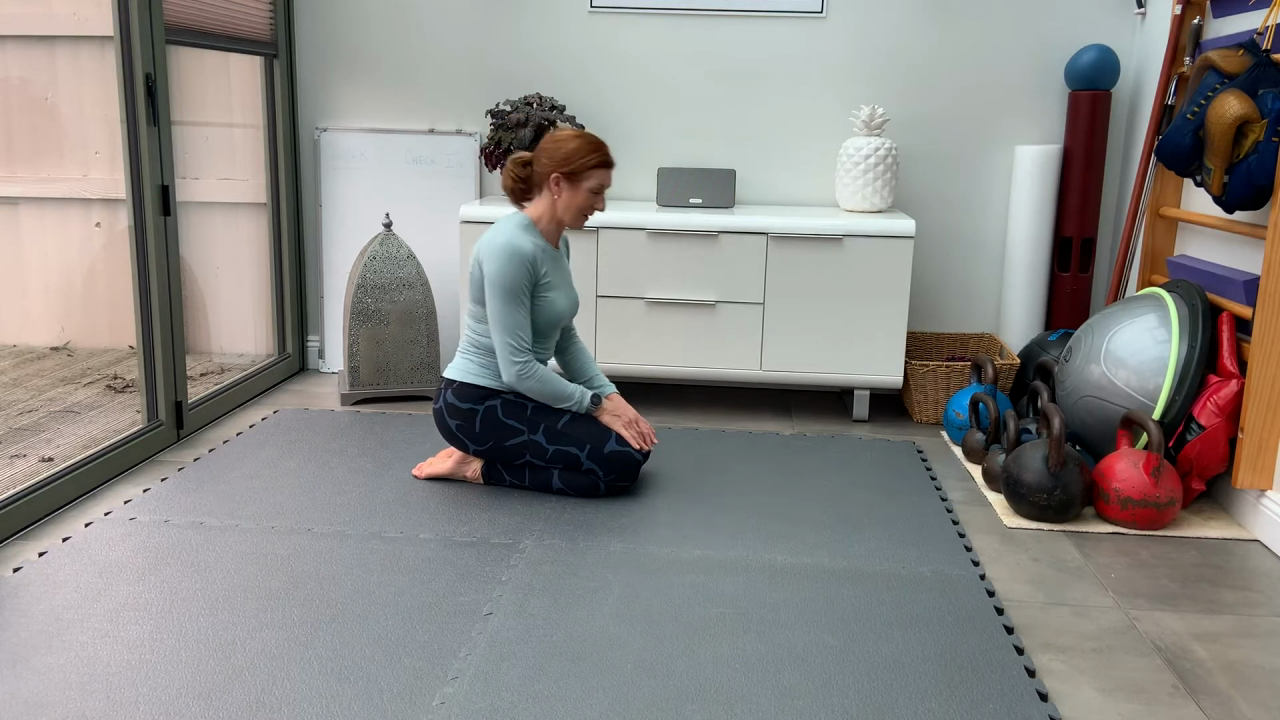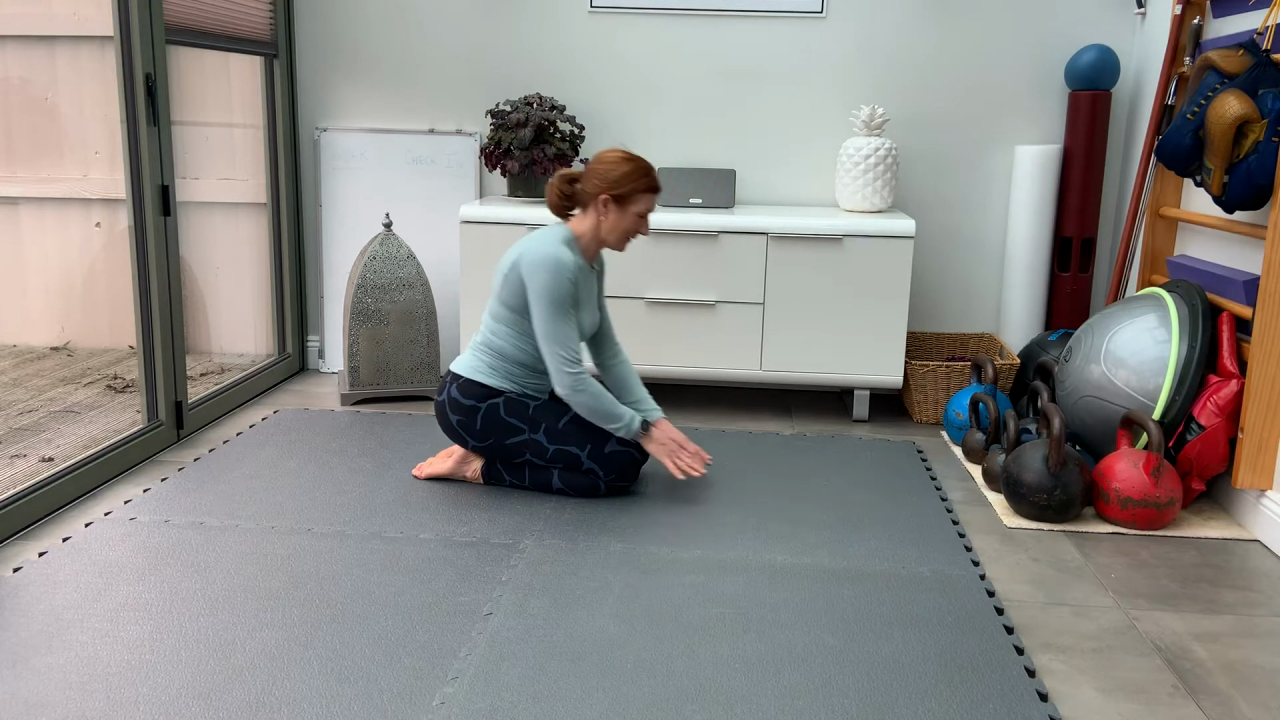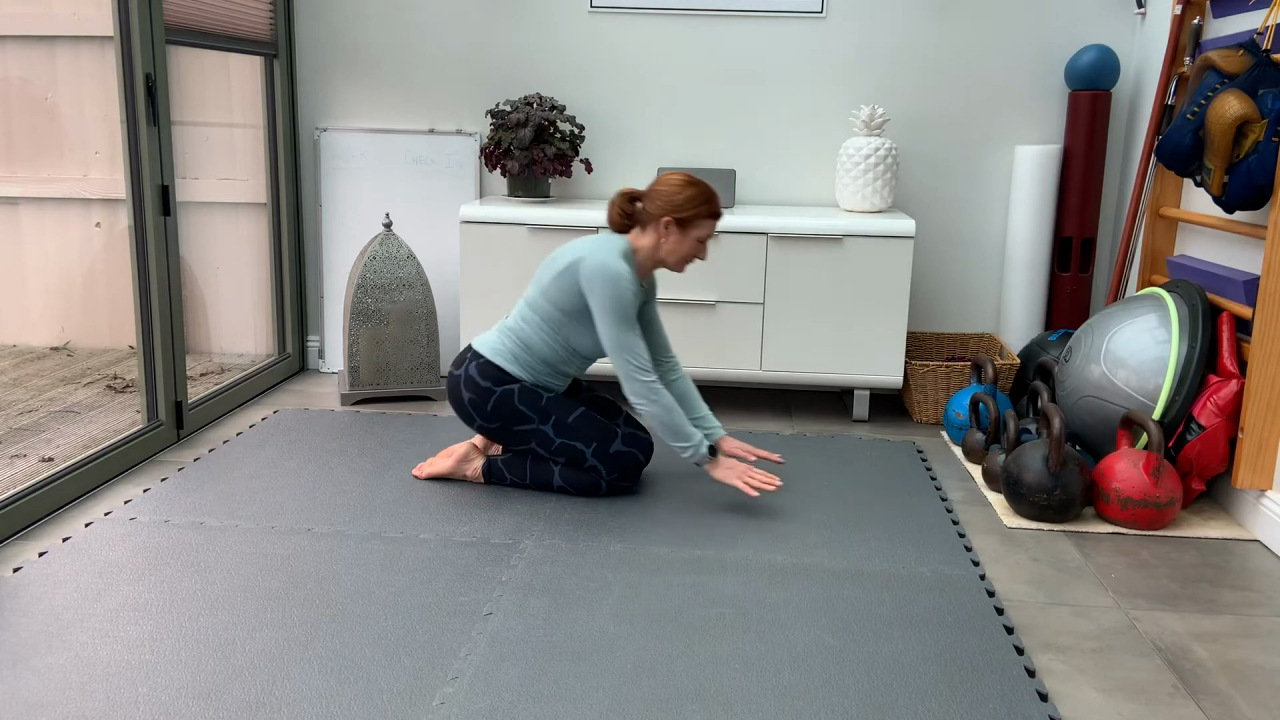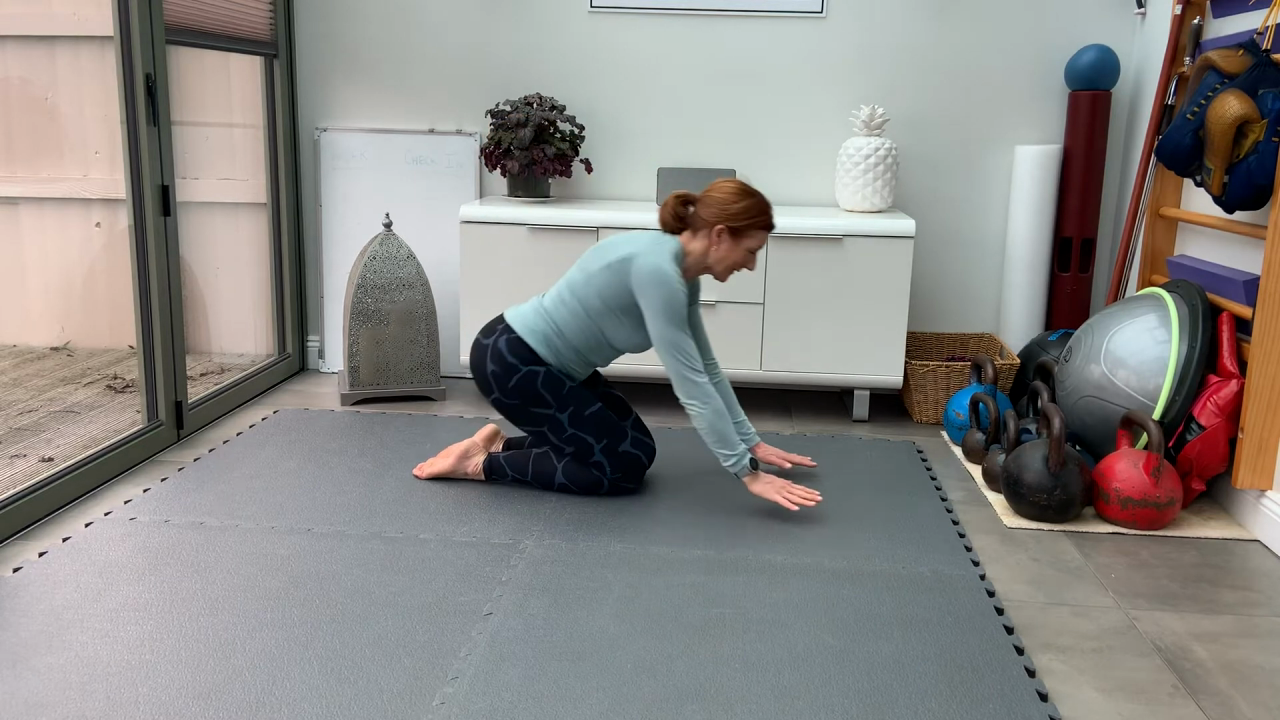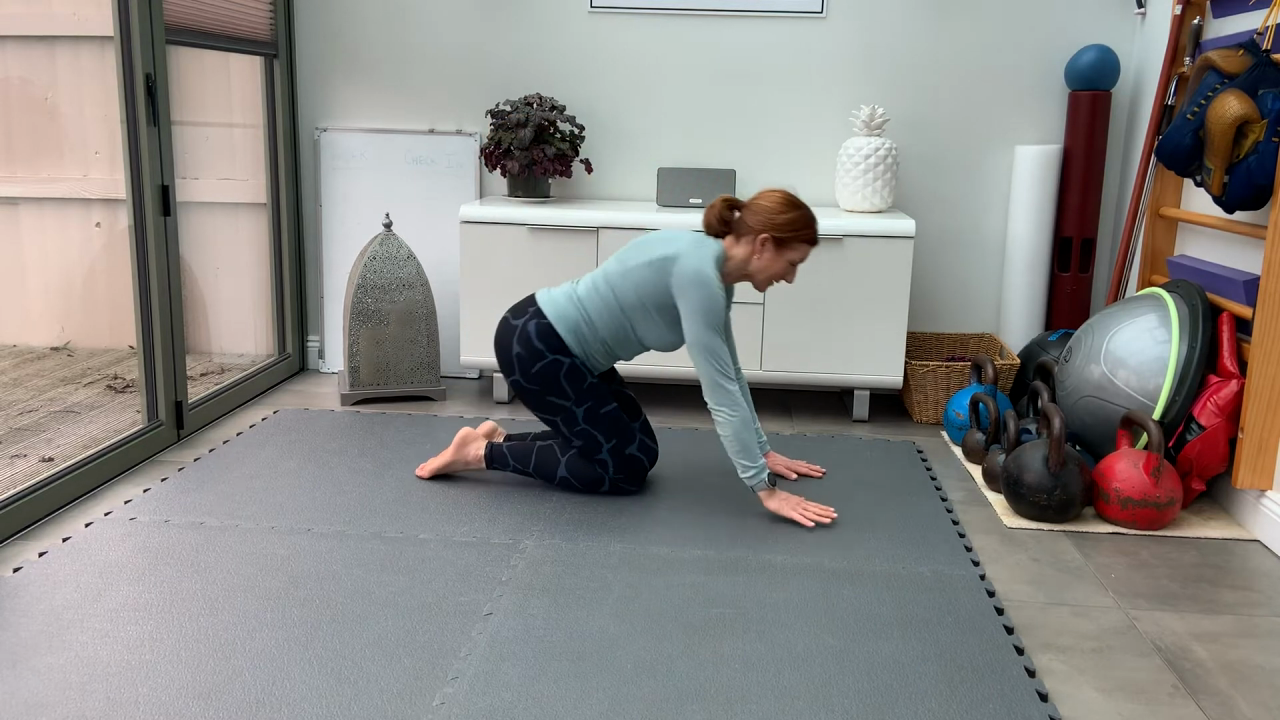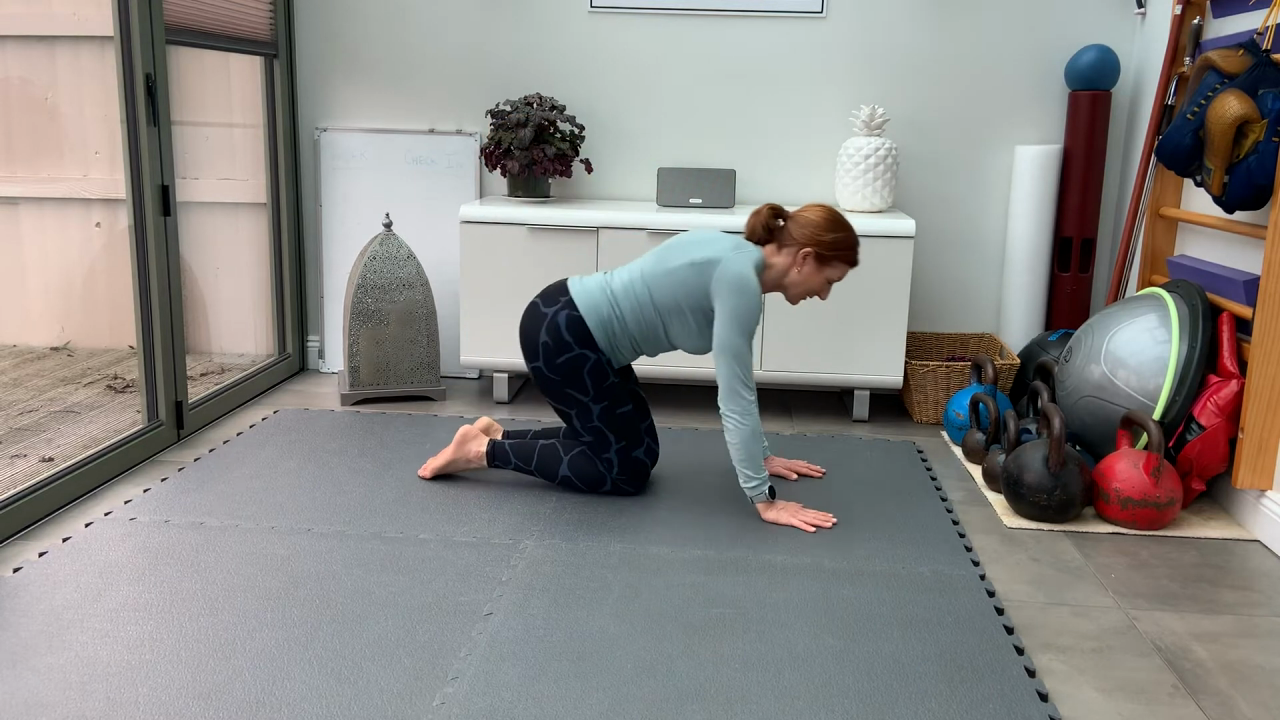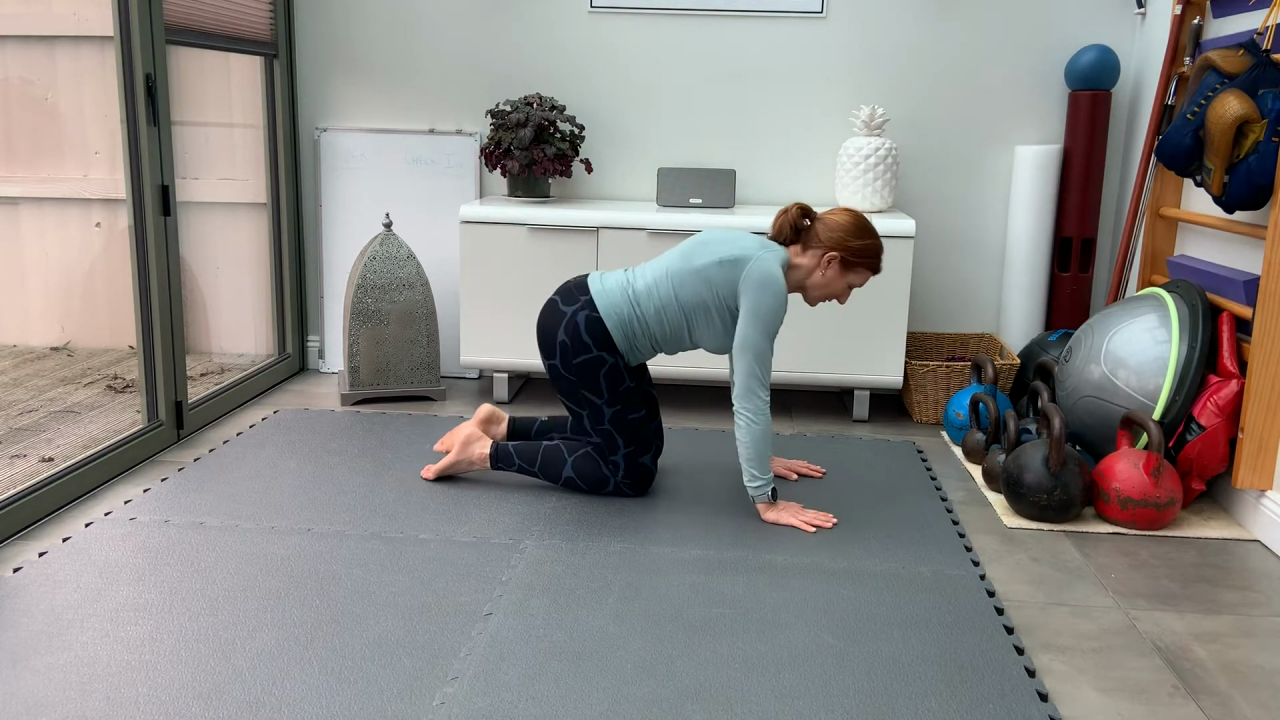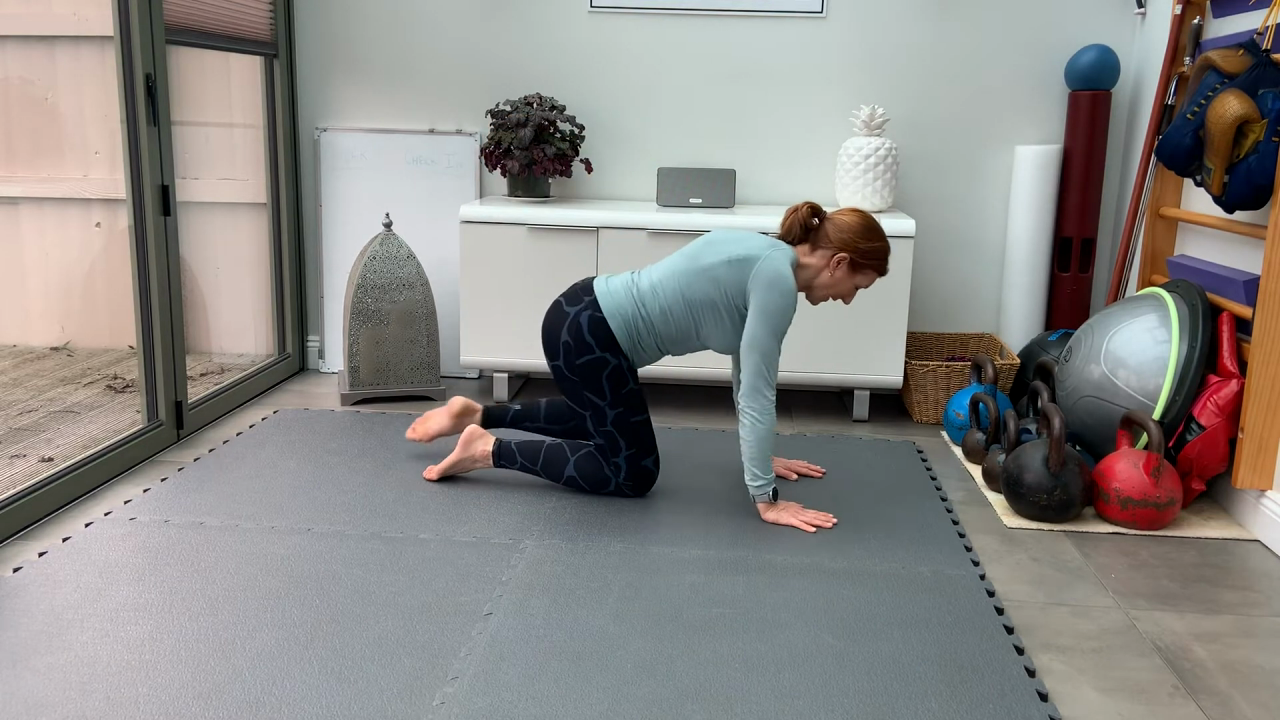
dt=0.2s
person 1, frame 1
left shoulder: (556, 242)
right shoulder: (511, 248)
left elbow: (565, 338)
right elbow: (517, 368)
left wrist: (609, 395)
right wrist: (594, 404)
left hip: (517, 396)
right hip: (478, 404)
left knee: (636, 442)
right knee: (619, 463)
left ankle: (488, 452)
right ankle: (479, 466)
person 1, frame 2
left shoulder: (589, 259)
right shoulder: (552, 259)
left elbow: (608, 353)
right elbow: (569, 380)
left wrist: (655, 420)
right wrist: (641, 430)
left hip: (523, 395)
right hip: (479, 403)
left knee: (629, 444)
right knee: (617, 465)
left ankle: (494, 449)
right ankle: (483, 467)
person 1, frame 3
left shoulder: (639, 273)
right shoulder: (607, 269)
left elbow: (664, 366)
right elbow: (640, 384)
left wrist: (716, 437)
right wrist: (706, 457)
left hip: (532, 384)
right hip: (489, 385)
left knee: (635, 446)
right knee: (621, 465)
left ankle: (501, 442)
right ankle: (482, 466)
person 1, frame 4
left shoulder: (681, 271)
right shoulder: (657, 269)
left elbow: (706, 369)
right elbow: (691, 385)
left wrist: (751, 443)
right wrist: (747, 472)
left hip: (546, 362)
right hip: (512, 360)
left knee: (637, 449)
right knee: (623, 468)
left ankle: (503, 444)
right ankle: (483, 464)
person 1, frame 5
left shoulder: (715, 270)
right shoulder: (698, 272)
left elbow: (729, 374)
right elbow: (720, 392)
left wrist: (763, 451)
right wrist: (765, 487)
left hip: (562, 344)
right hip: (537, 343)
left knee: (639, 451)
right knee: (625, 469)
left ankle: (502, 438)
right ankle: (484, 452)
person 1, frame 6
left shoulder: (740, 263)
right shoulder: (739, 277)
left elbow: (739, 380)
right elbow: (735, 397)
left wrist: (761, 456)
right wrist: (764, 499)
left hip: (577, 327)
right hip: (562, 334)
left knee: (637, 449)
right knee: (627, 471)
left ankle: (499, 434)
right ankle: (484, 451)
person 1, frame 7
left shoulder: (759, 260)
right shoulder: (767, 278)
left elbow: (745, 376)
right elbow: (750, 397)
left wrist: (762, 457)
right wrist: (766, 500)
left hip: (588, 318)
right hip: (580, 333)
left knee: (641, 445)
right knee: (631, 473)
left ankle: (502, 426)
right ankle: (487, 452)
person 1, frame 8
left shoulder: (765, 259)
right shoulder: (777, 279)
left elbow: (745, 376)
right elbow: (757, 396)
left wrist: (762, 458)
right wrist: (766, 500)
left hip: (590, 318)
right hip: (586, 334)
left knee: (595, 420)
right knee: (632, 472)
left ankle: (477, 414)
right ankle: (489, 449)
